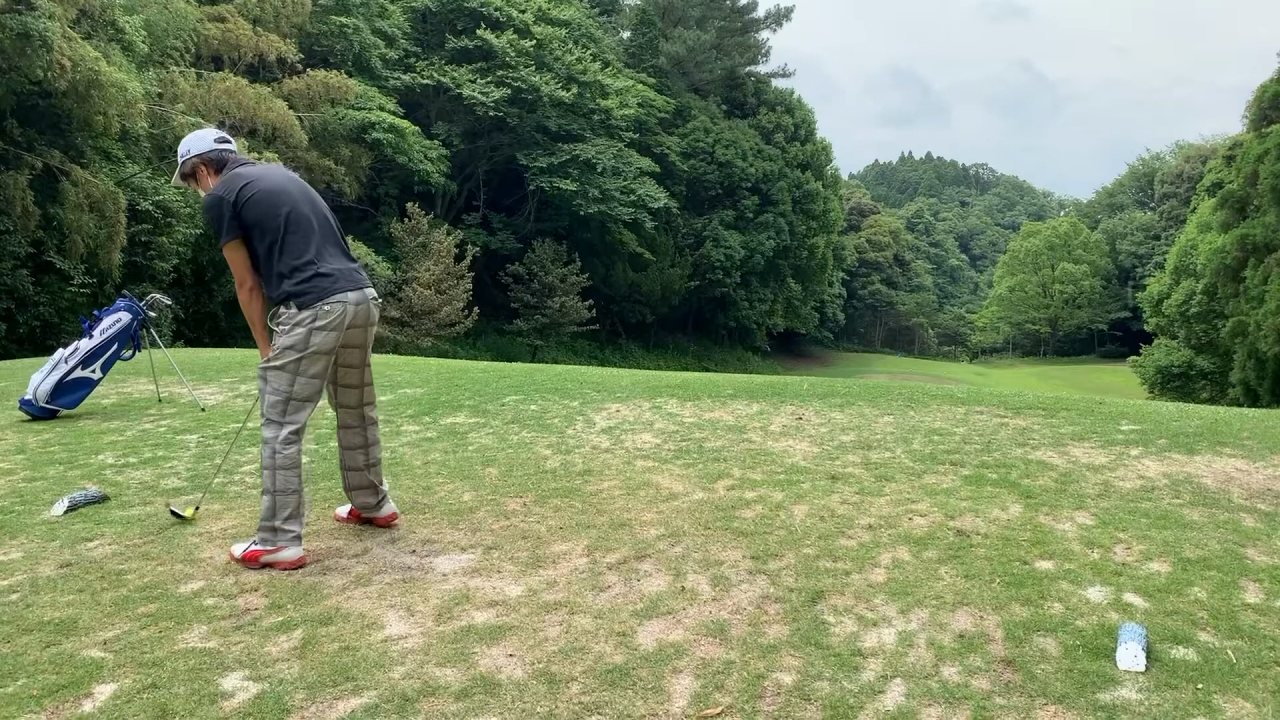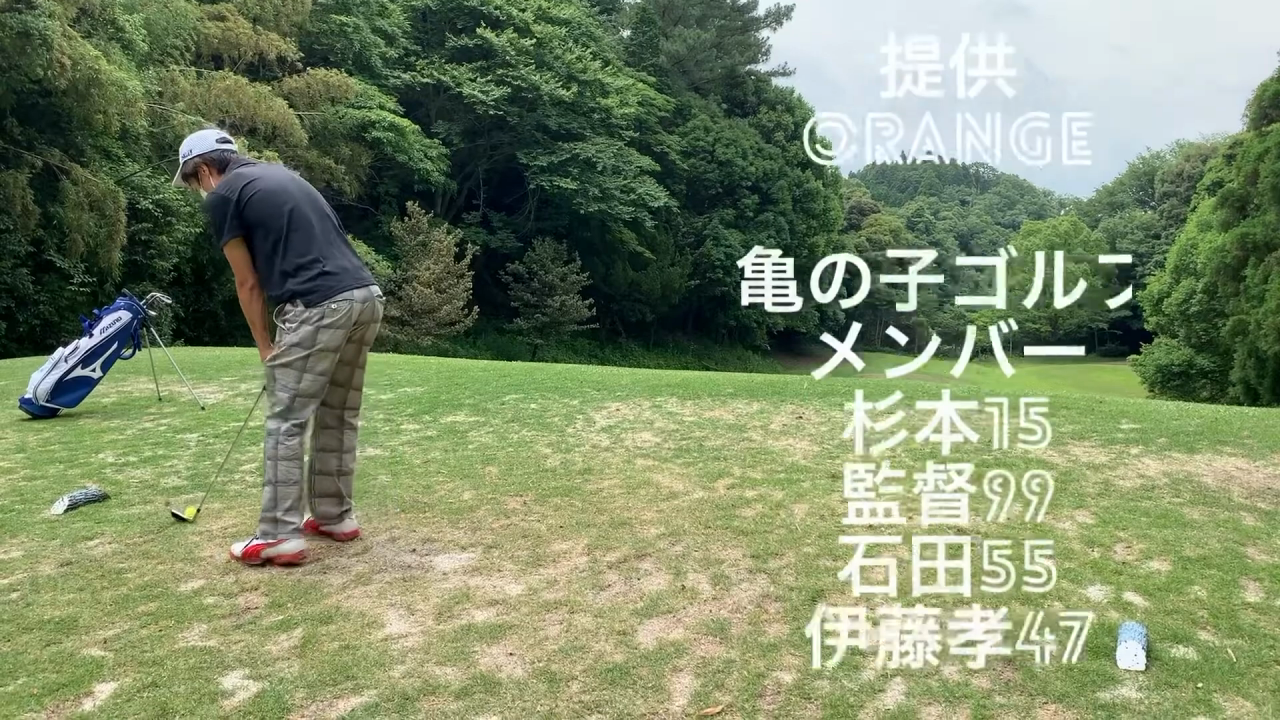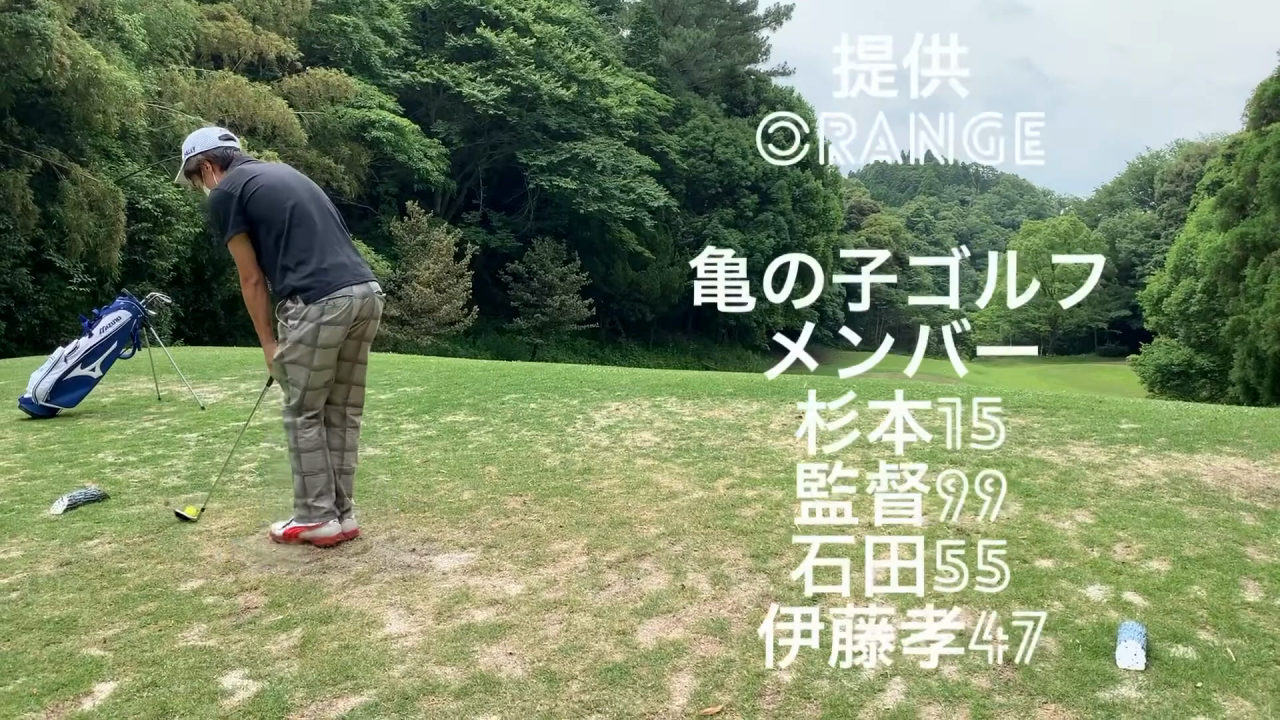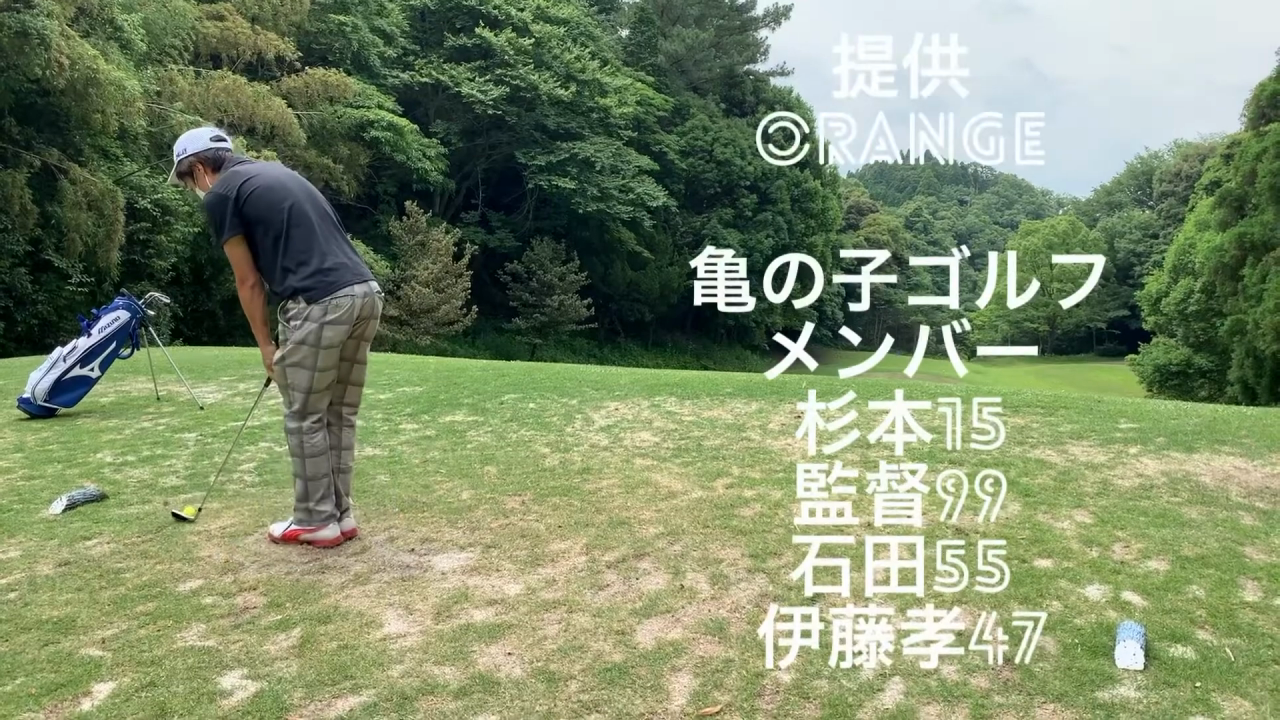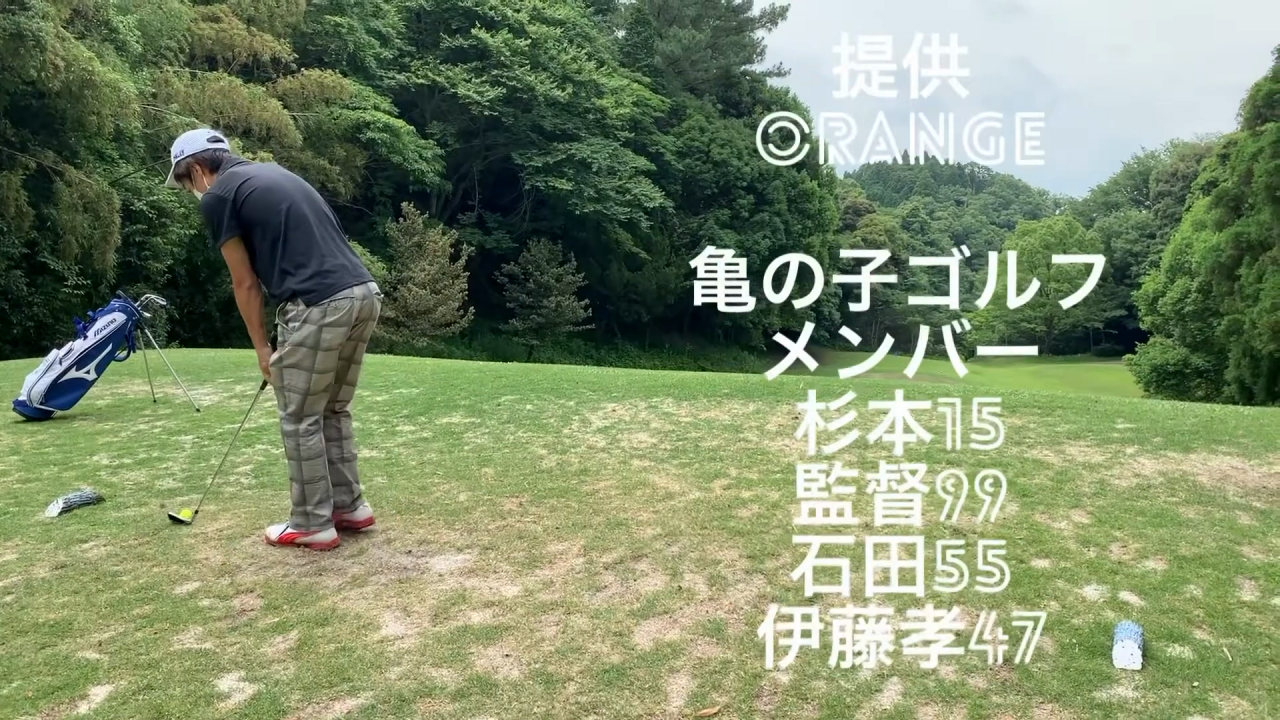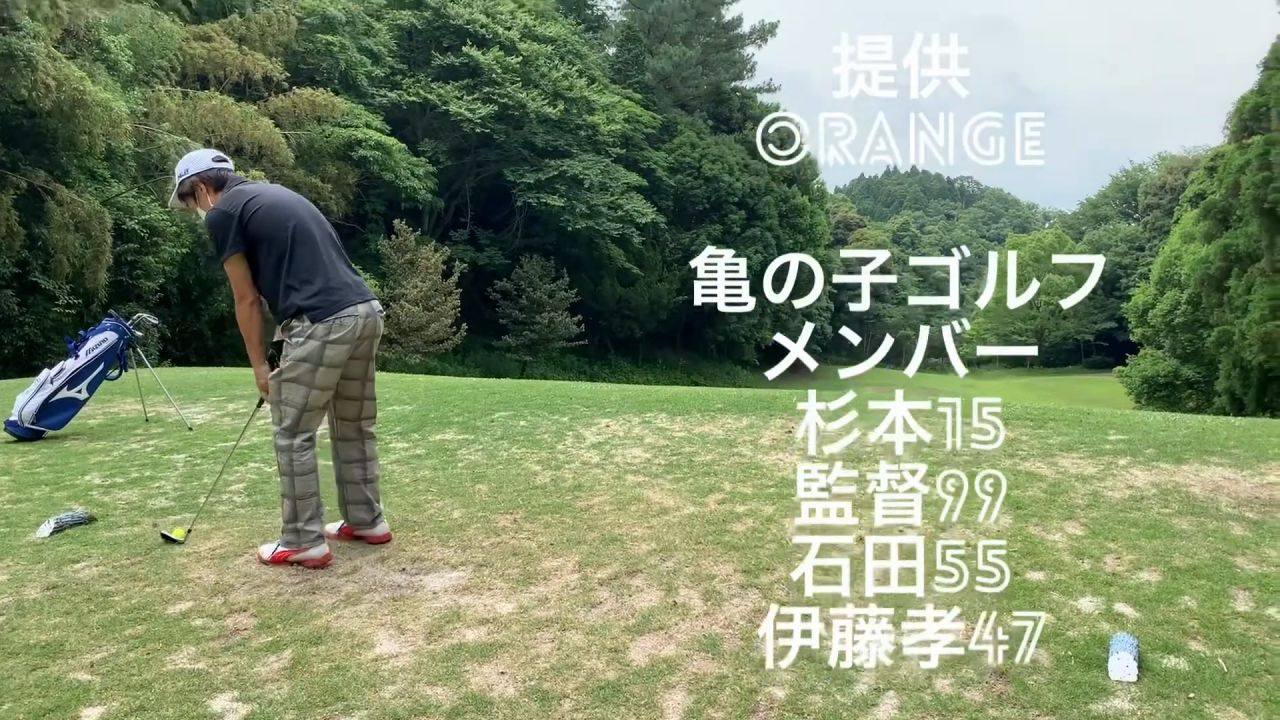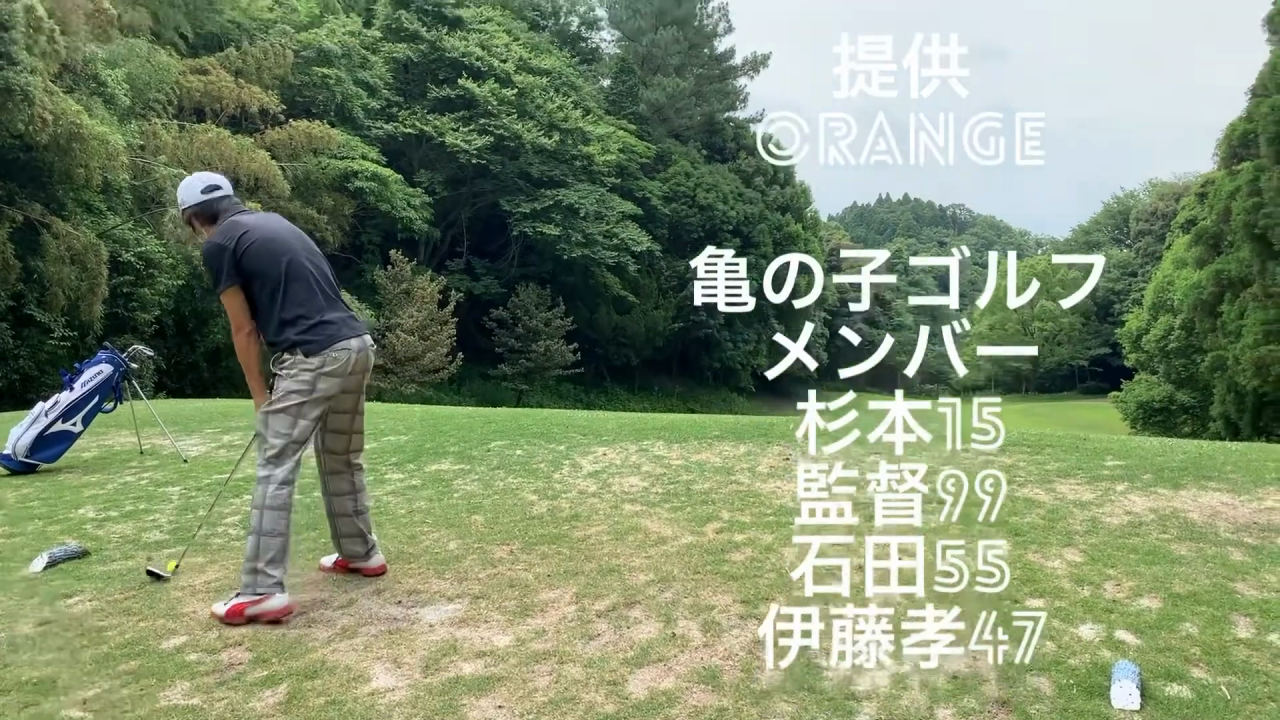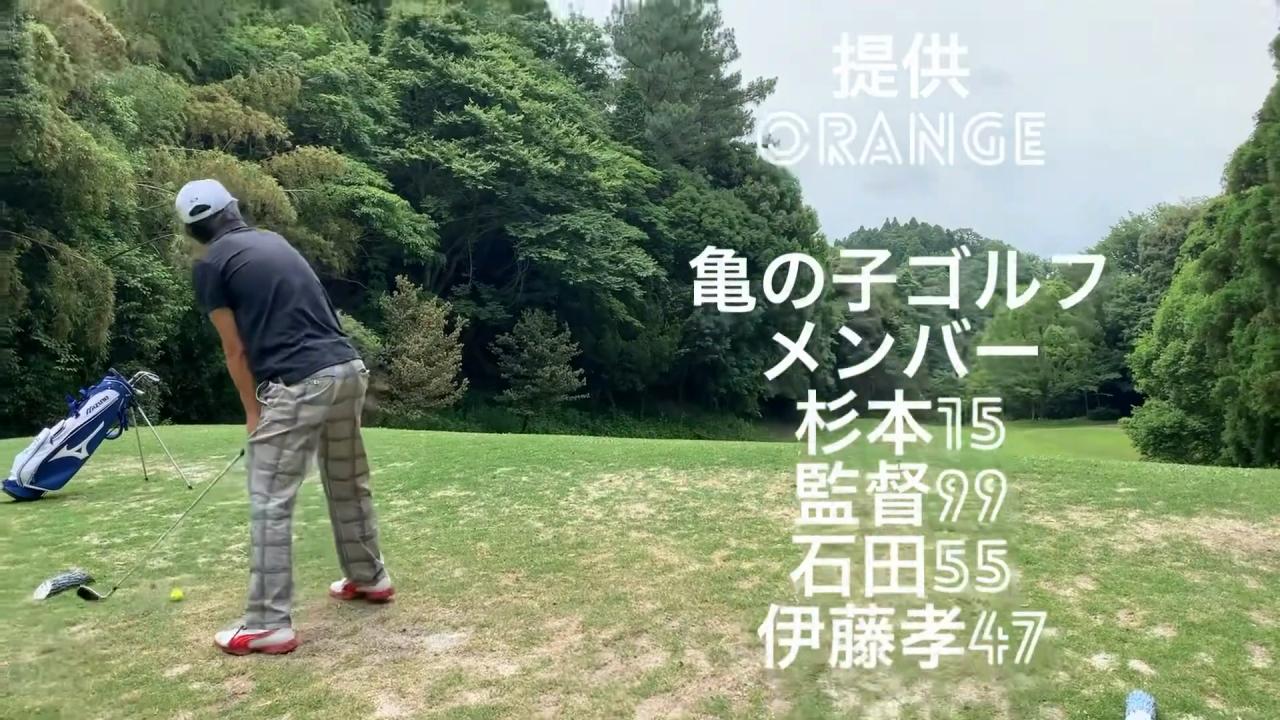
dt=0.3s
person 1, frame 1
left shoulder: (219, 197)
right shoulder: (279, 174)
left elbow: (248, 284)
left wrist: (265, 345)
right wrist: (274, 341)
left hip: (313, 310)
right hip: (362, 297)
left knee: (282, 427)
right knee: (358, 412)
left ankle: (279, 541)
right ankle: (373, 504)
person 1, frame 2
left shoulder: (222, 197)
right shoulder: (281, 174)
left elbow: (248, 283)
left wrist: (264, 345)
right wrist: (277, 340)
left hip: (319, 308)
right hip: (366, 295)
left knee: (286, 423)
right knee: (339, 416)
left ankle: (280, 534)
right ankle: (335, 514)
person 1, frame 3
left shoulder: (225, 193)
right shoulder: (282, 173)
left elbow: (253, 279)
left wrist: (268, 342)
right wrist: (279, 339)
left hip: (318, 303)
right hip: (367, 292)
left knee: (303, 415)
right knee: (343, 414)
left ankle: (316, 517)
right ankle: (340, 513)
person 1, frame 4
left shoulder: (220, 195)
right shoulder: (275, 172)
left elbow: (249, 281)
left wrist: (265, 345)
right wrist: (276, 341)
left hip: (319, 304)
right hip: (365, 292)
left knee: (305, 418)
right knee: (340, 414)
left ankle: (317, 521)
right ankle: (338, 513)
person 1, frame 5
left shoulder: (217, 197)
right shoulder: (273, 173)
left elbow: (246, 284)
left wrist: (262, 347)
right wrist: (276, 338)
left hip: (318, 306)
right hip: (364, 292)
left knee: (300, 419)
right knee: (334, 409)
left ankle: (313, 523)
right ankle: (349, 504)
person 1, frame 6
left shoulder: (223, 213)
right shoulder: (275, 194)
left elbow: (247, 299)
left wrist: (259, 364)
right wrist: (283, 342)
left hip: (322, 323)
right hip: (367, 310)
left knee: (293, 435)
right knee: (354, 426)
left ankle: (303, 541)
right ankle: (367, 520)
person 1, frame 7
left shoulder: (218, 245)
right shoulder: (273, 222)
left elbow: (245, 330)
left wrist: (260, 394)
right wrist: (271, 389)
left hip: (314, 358)
right hip: (357, 344)
left knee: (275, 471)
right knee: (342, 459)
left ankle: (263, 590)
right ankle: (361, 552)
person 1, frame 8
left shoulder: (209, 266)
right shoulder: (275, 242)
left elbow: (236, 351)
left wrist: (253, 412)
right wrist: (264, 408)
left hip: (299, 385)
right hip: (348, 369)
left knee: (270, 505)
right knee: (349, 485)
left ankle: (268, 624)
right ankle: (369, 577)
